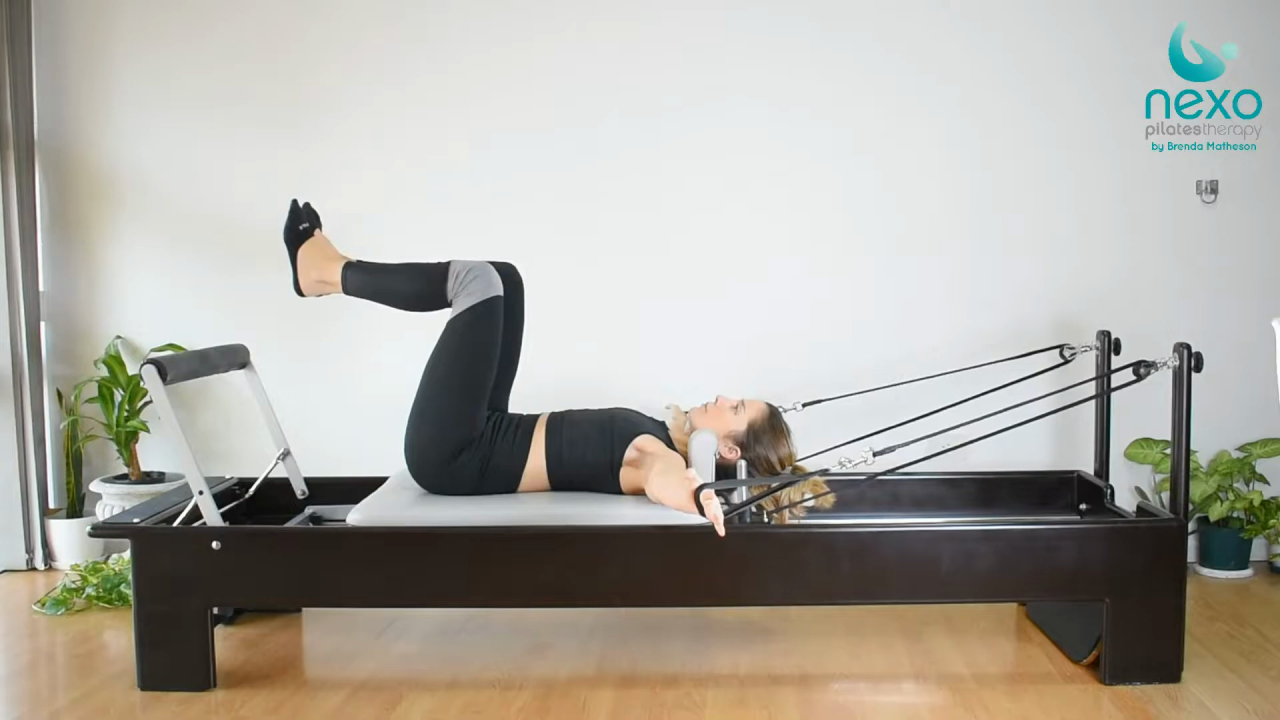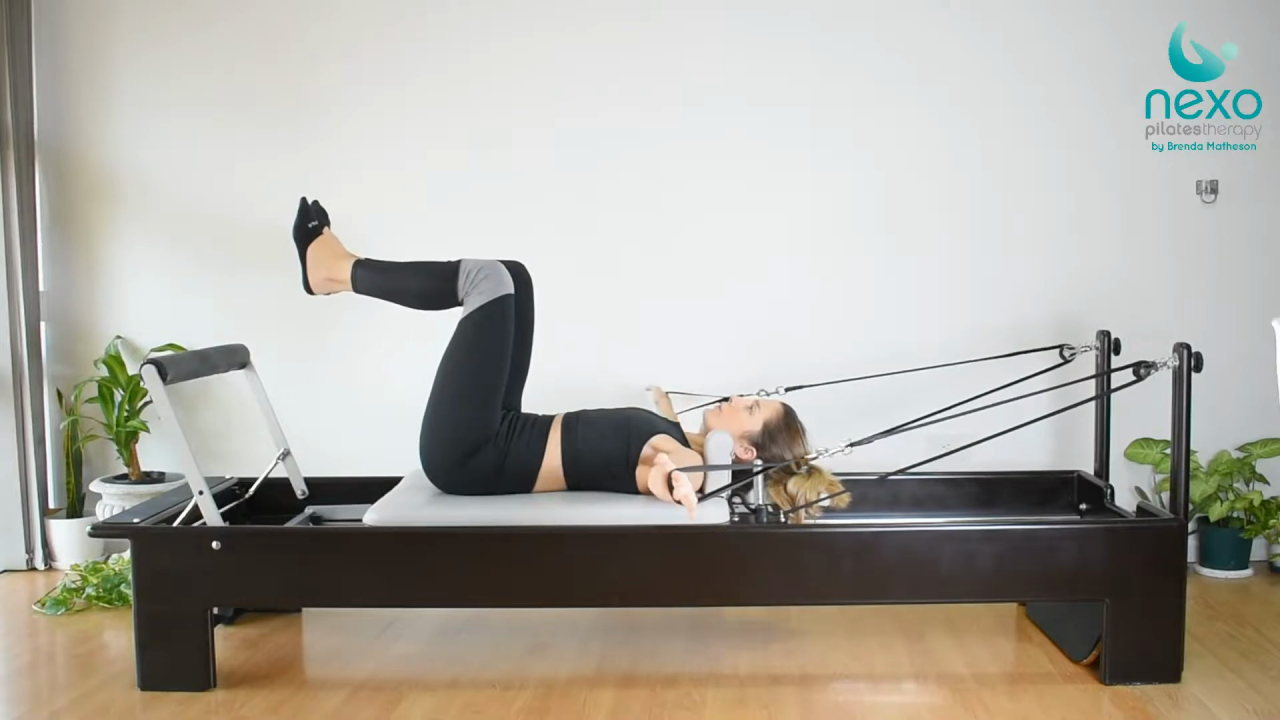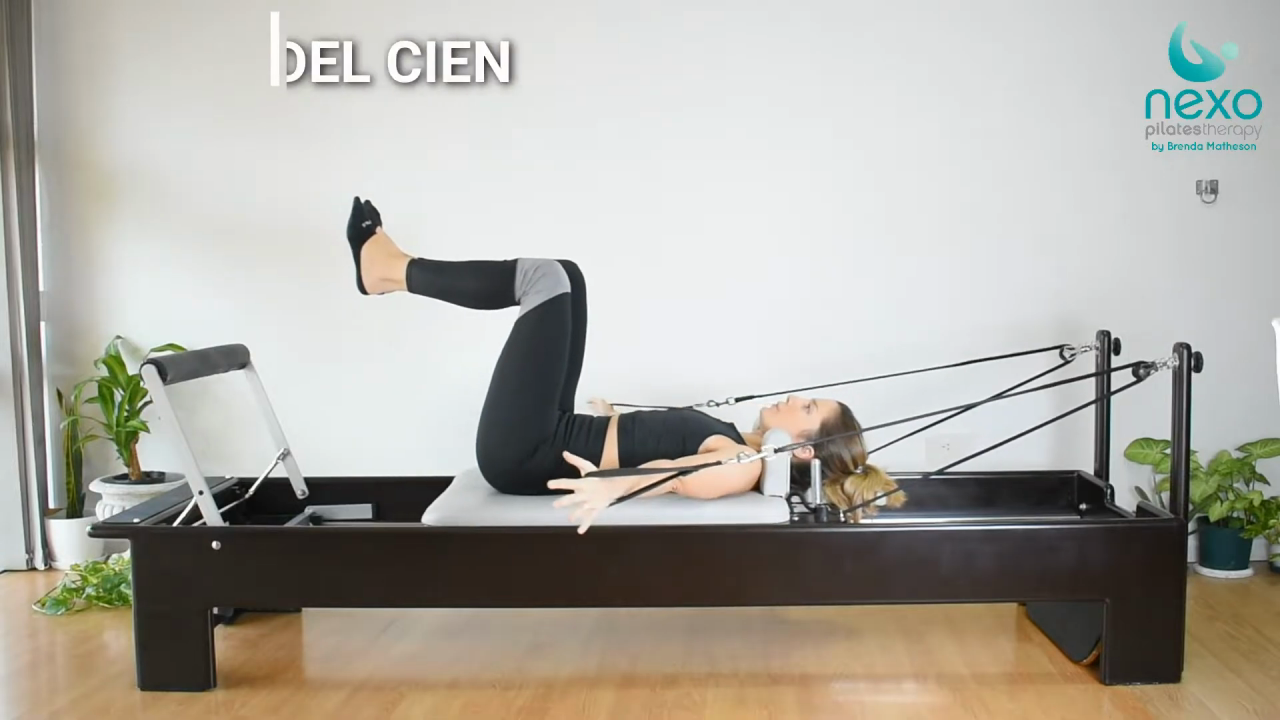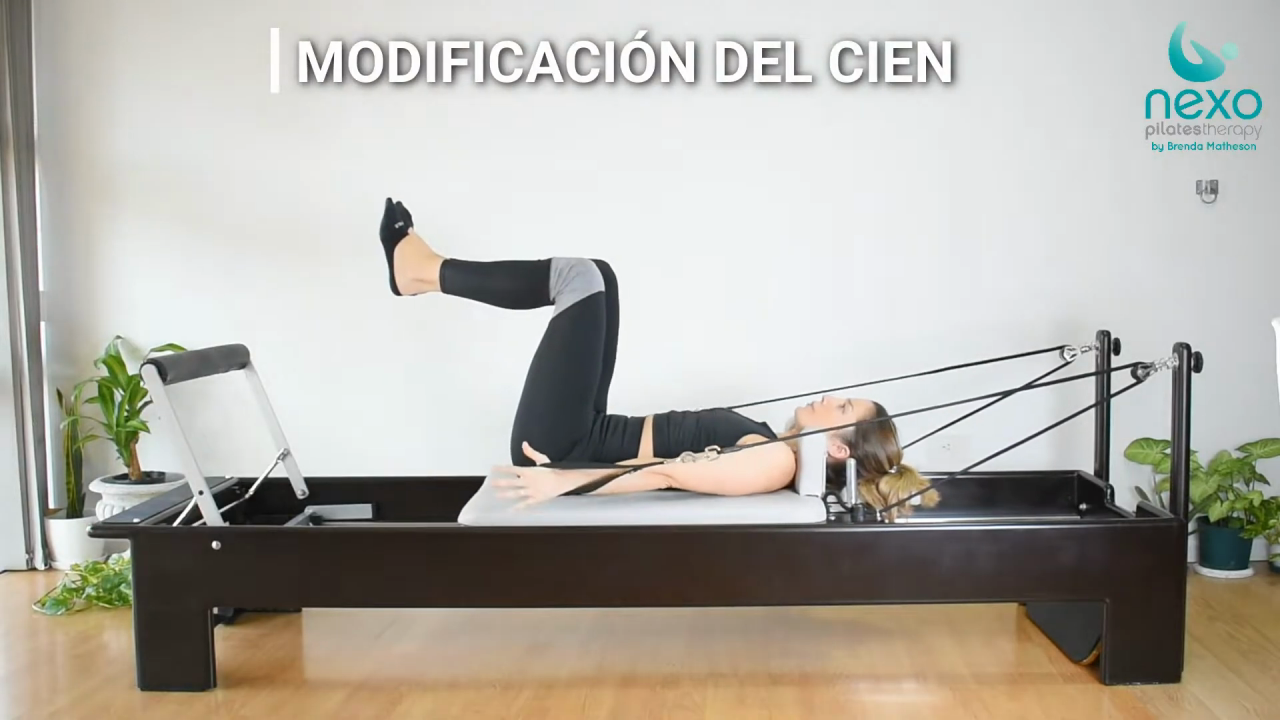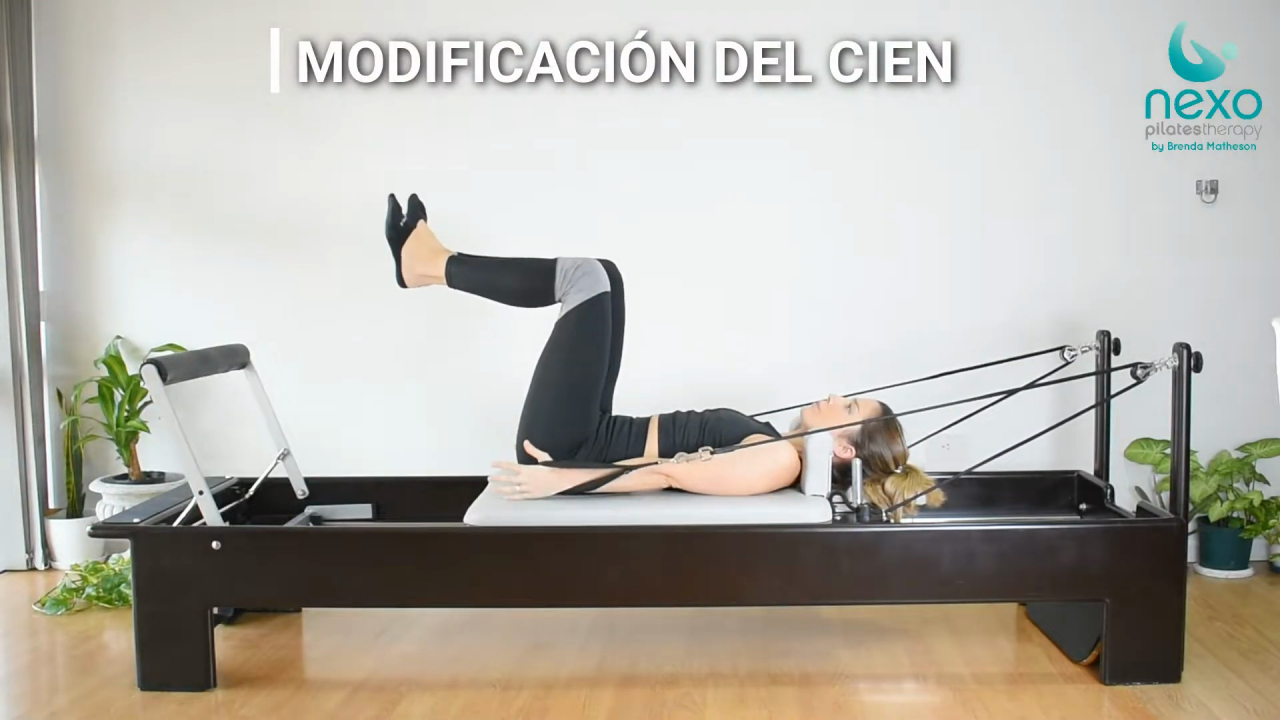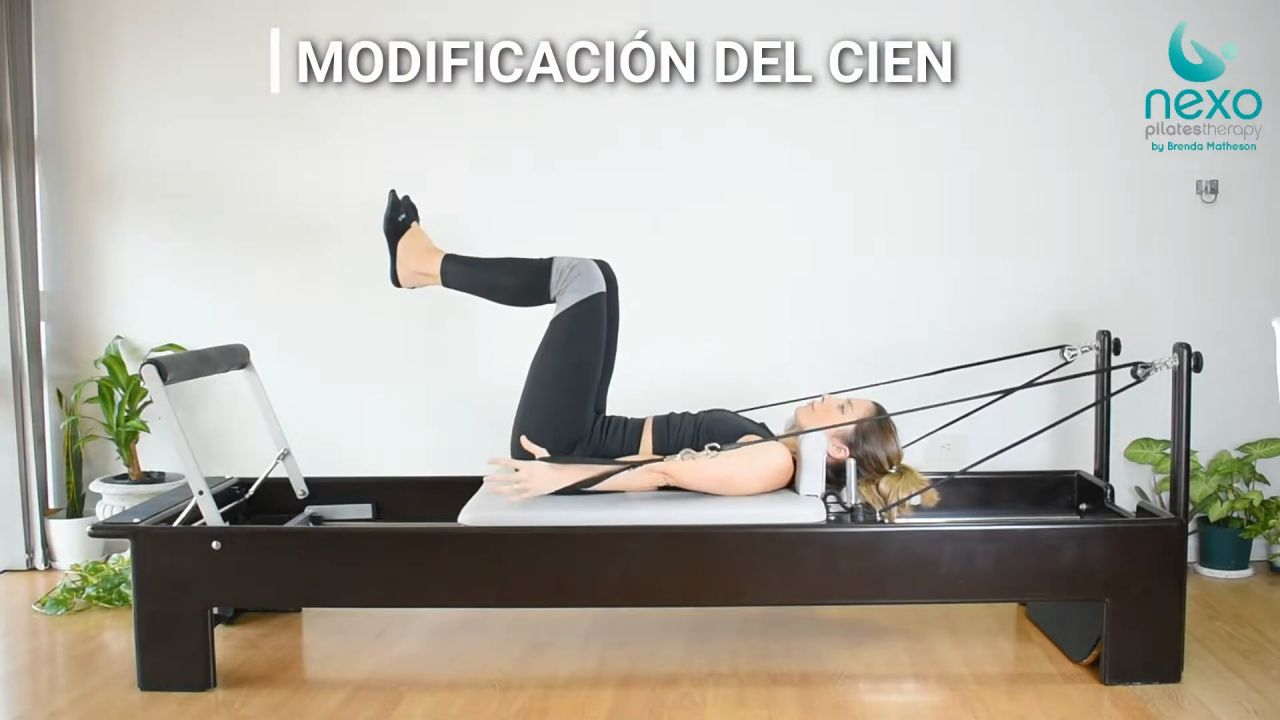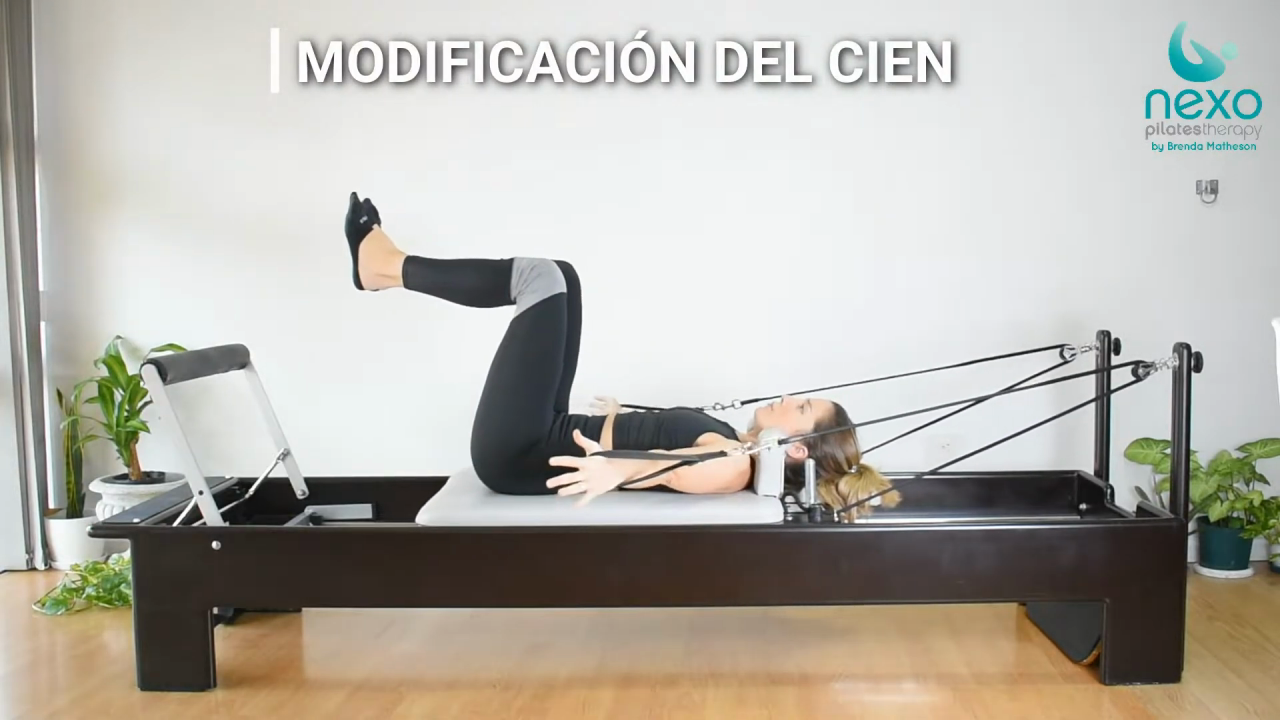
dt=0.7s
person 1, frame 1
left shoulder: (673, 463)
right shoulder: (671, 442)
left elbow: (663, 480)
left wrist: (696, 495)
right wrist: (679, 417)
left hip: (454, 458)
right hip: (488, 440)
left knee: (478, 280)
right knee: (499, 279)
left ankle: (331, 273)
right ankle: (335, 273)
person 1, frame 2
left shoulder: (691, 463)
right shoulder: (685, 443)
left elbow: (666, 476)
left wrist: (674, 481)
right wrist: (665, 401)
left hip: (471, 459)
right hip: (503, 440)
left knee: (488, 279)
right knee: (509, 277)
left ankle: (341, 270)
right ankle: (343, 273)
person 1, frame 3
left shoulder: (744, 468)
right shoulder: (739, 445)
left elbow: (674, 474)
left wrist: (610, 487)
right wrist: (613, 409)
left hip: (526, 458)
right hip: (556, 443)
left knee: (546, 279)
right knee: (562, 278)
left ankle: (393, 269)
right ankle: (395, 271)
person 1, frame 4
left shoulder: (776, 464)
right shoulder: (769, 446)
left elbow: (672, 473)
left wrist: (566, 480)
left hip: (561, 450)
right hip: (586, 442)
left knee: (580, 280)
right knee: (592, 277)
left ankle: (428, 271)
right ankle: (428, 273)
person 1, frame 5
left shoulder: (781, 463)
right shoulder: (774, 445)
left elbow: (671, 475)
left wrist: (563, 480)
left hip: (566, 452)
right hip: (587, 445)
left knee: (586, 279)
right knee: (598, 276)
left ankle: (434, 264)
right ankle: (433, 265)
person 1, frame 6
left shoulder: (774, 465)
right shoulder: (768, 447)
left elbow: (667, 473)
left wrist: (563, 475)
left hip: (566, 451)
right hip: (589, 441)
left knee: (580, 278)
right knee: (593, 277)
left ankle: (428, 264)
right ankle: (427, 266)
person 1, frame 7
left shoulder: (732, 467)
right shoulder: (730, 443)
left elbow: (668, 469)
left wrist: (619, 469)
right wrist: (621, 413)
left hip: (518, 457)
right hip: (548, 443)
left knee: (541, 279)
right knee: (557, 277)
left ankle: (391, 267)
right ankle: (393, 270)
